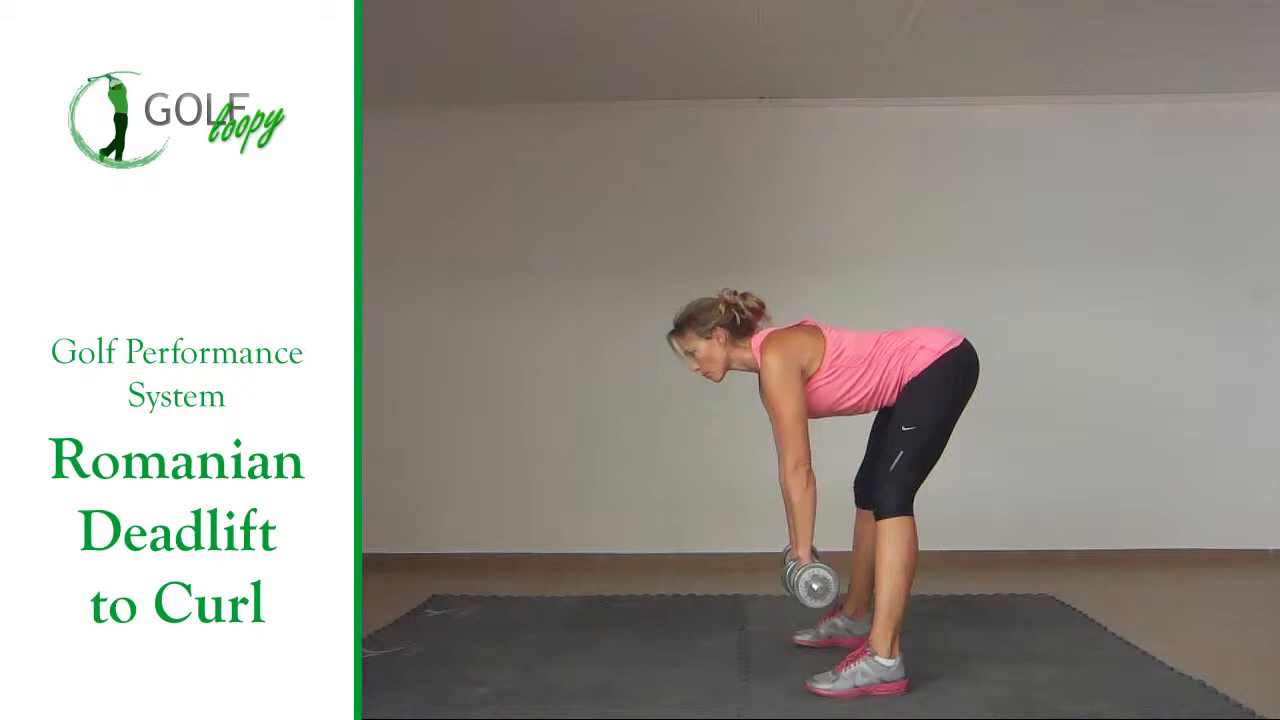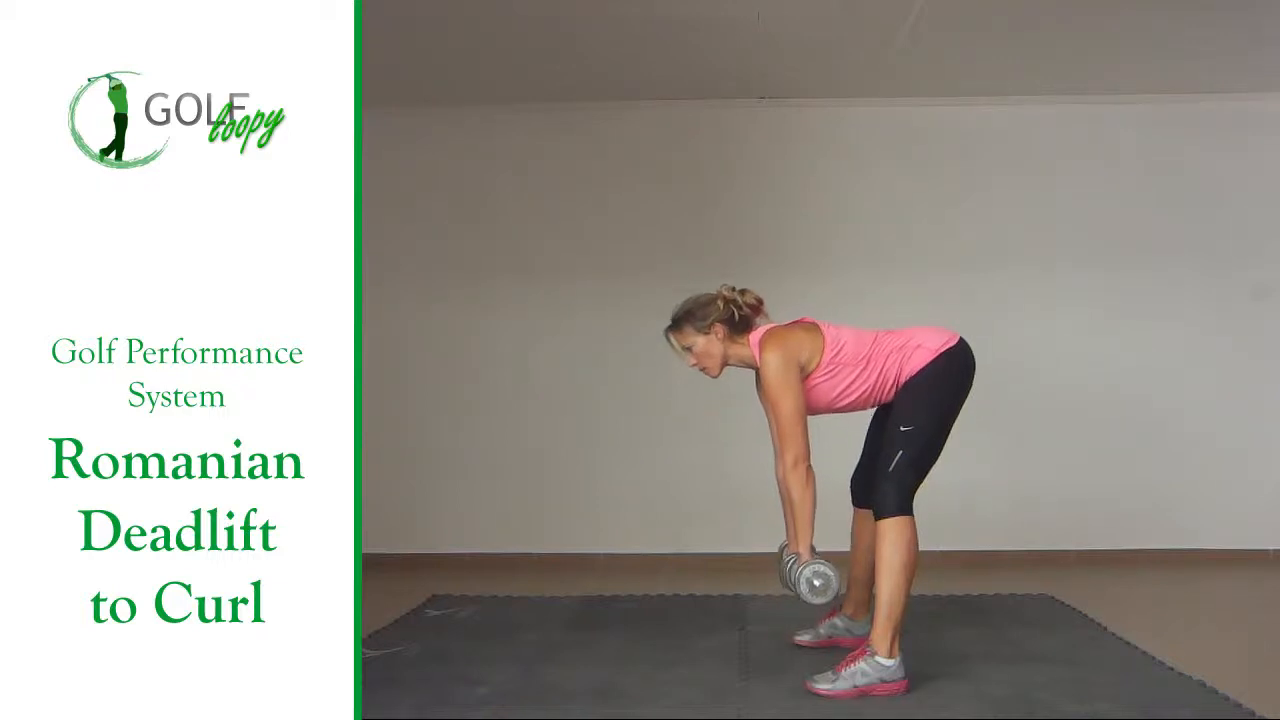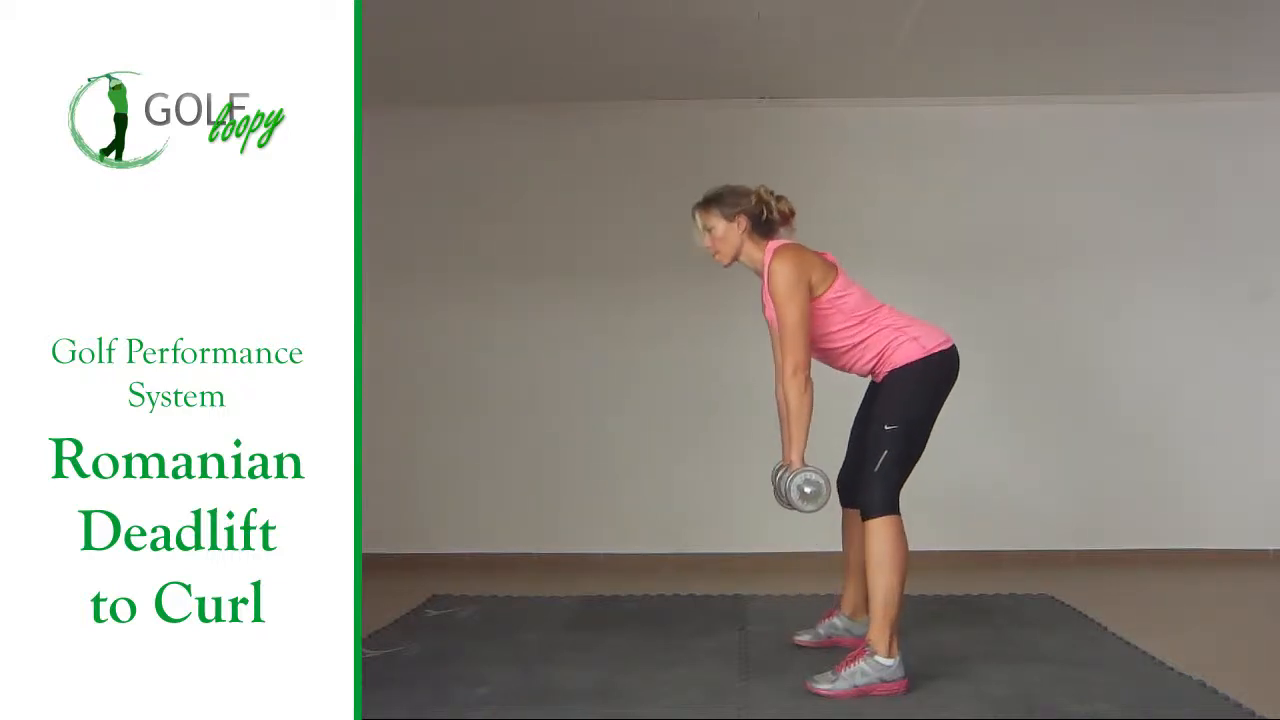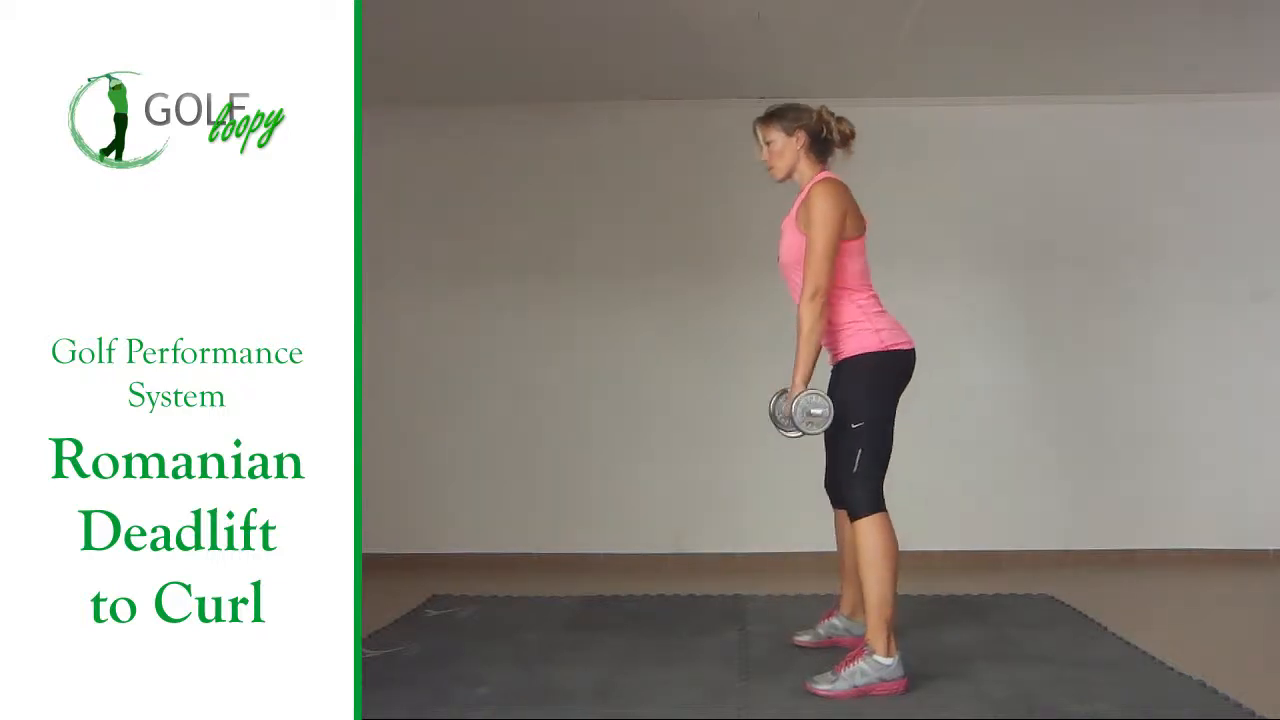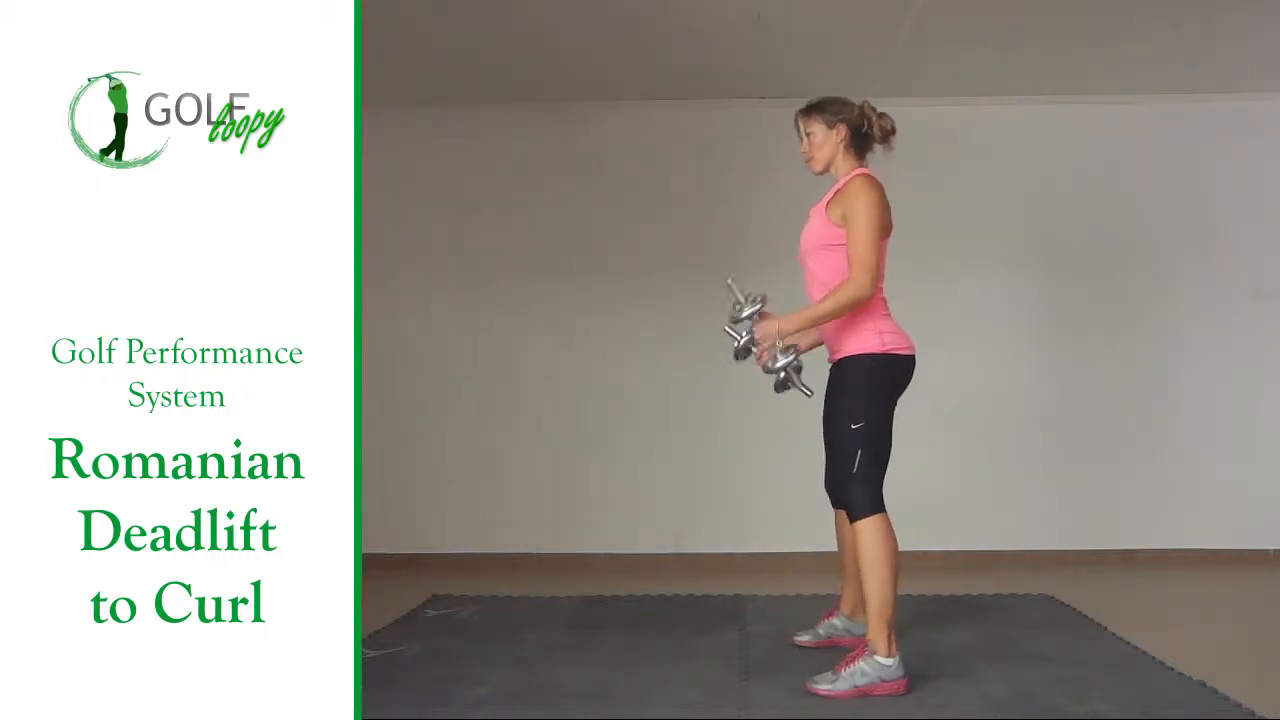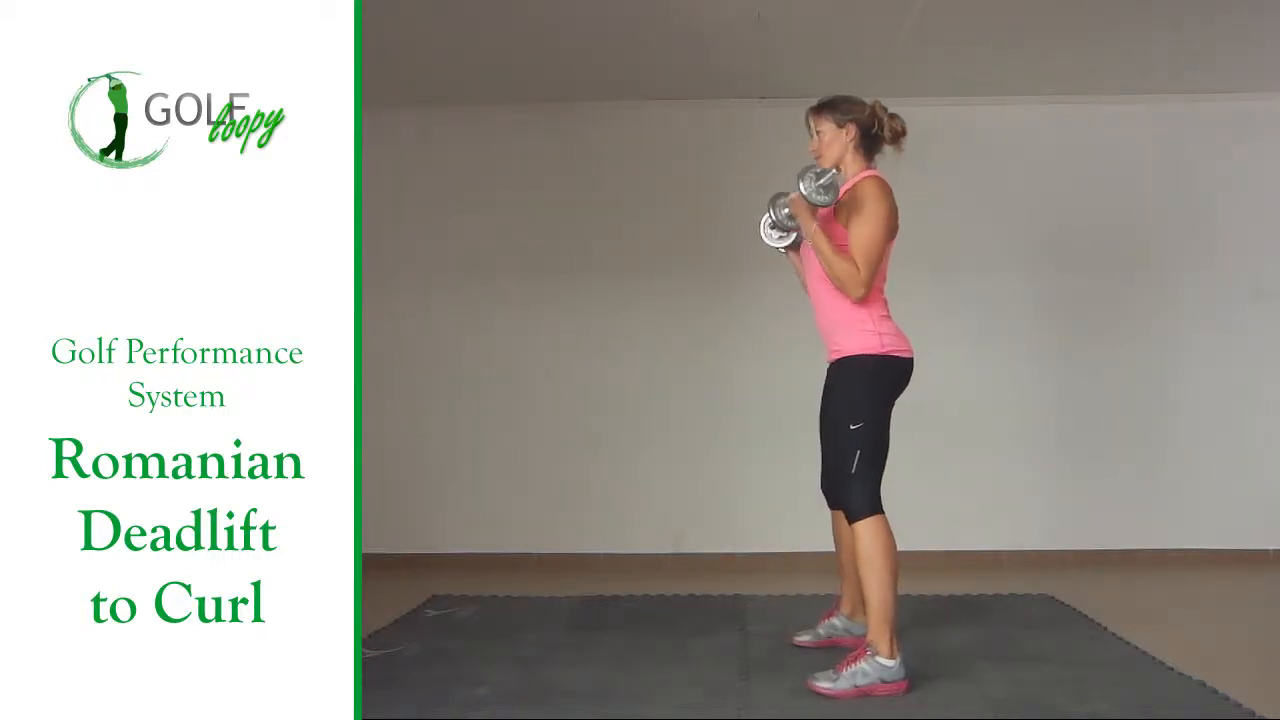
dt=0.5s
person 1, frame 1
left shoulder: (776, 355)
right shoulder: (770, 365)
left elbow: (799, 468)
right elbow: (789, 466)
left wrist: (804, 552)
right wrist: (797, 545)
left hip: (940, 365)
right hip: (920, 372)
left knee: (889, 494)
right knee: (869, 490)
left ankle: (883, 660)
right ankle: (854, 618)
person 1, frame 2
left shoulder: (775, 352)
right shoulder: (765, 367)
left elbow: (799, 465)
right elbow: (784, 463)
left wrist: (804, 550)
right wrist: (794, 541)
left hip: (938, 364)
right hip: (914, 375)
left knee: (889, 494)
right knee: (865, 490)
left ankle: (884, 661)
right ankle: (853, 618)
person 1, frame 3
left shoulder: (785, 262)
right shoulder: (771, 279)
left elbow: (798, 373)
right elbow: (785, 378)
left wrist: (797, 459)
right wrist: (788, 458)
left hip: (920, 361)
right hip: (902, 367)
left knee: (875, 495)
right knee: (852, 488)
left ankle: (883, 659)
right ankle: (852, 617)
person 1, frame 4
left shoulder: (825, 193)
right shoulder: (810, 201)
left elbow: (818, 294)
right elbow: (814, 297)
left wrist: (798, 380)
right wrist: (804, 378)
left hip: (872, 356)
right hip: (856, 359)
left knee: (861, 495)
right knee: (842, 491)
left ankle: (882, 659)
right ankle: (851, 616)
person 1, frame 5
left shoulder: (861, 188)
right shoulder: (838, 197)
left elbow: (862, 285)
left wrist: (789, 325)
right wrist: (798, 340)
left hip: (872, 358)
right hip: (852, 359)
left knee: (862, 495)
right knee: (843, 490)
left ankle: (882, 657)
right ankle: (851, 616)
person 1, frame 6
left shoulder: (870, 190)
right shoulder: (844, 195)
left elbow: (857, 285)
left wrist: (814, 227)
right wrist: (795, 243)
left hip: (870, 360)
right hip: (850, 360)
left knee: (860, 497)
right knee: (839, 490)
left ankle: (884, 658)
right ankle: (852, 616)
